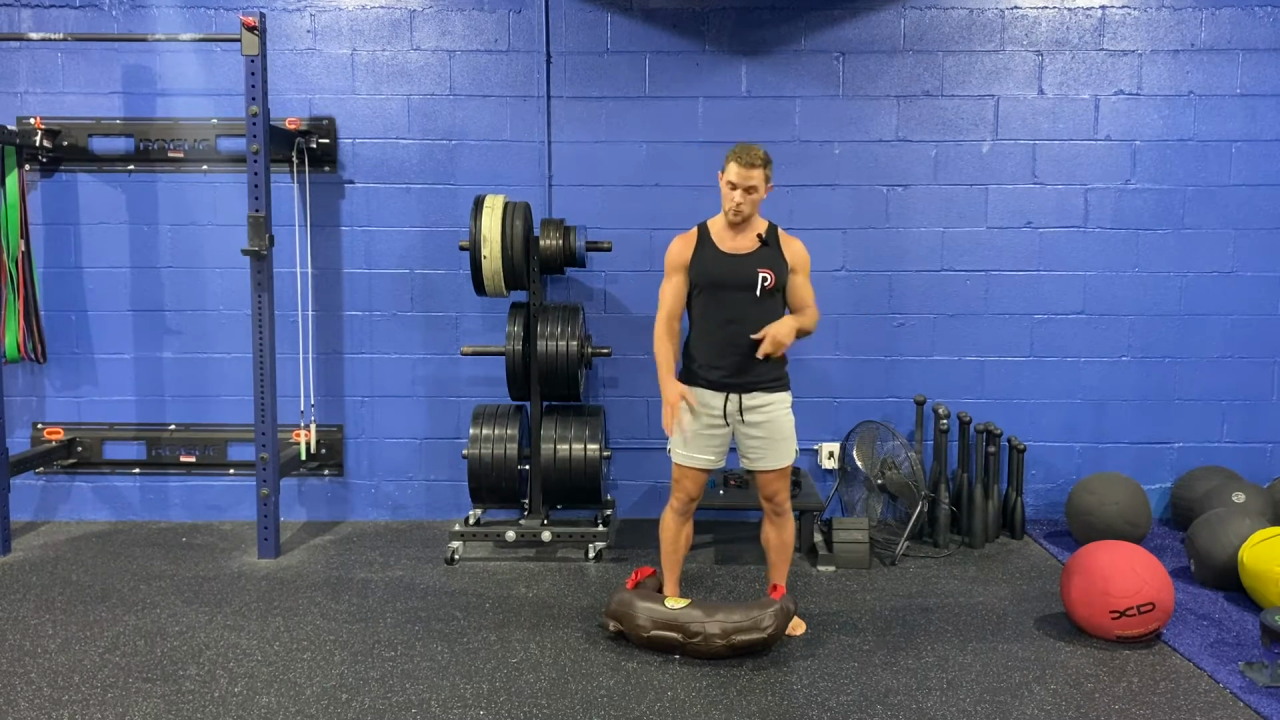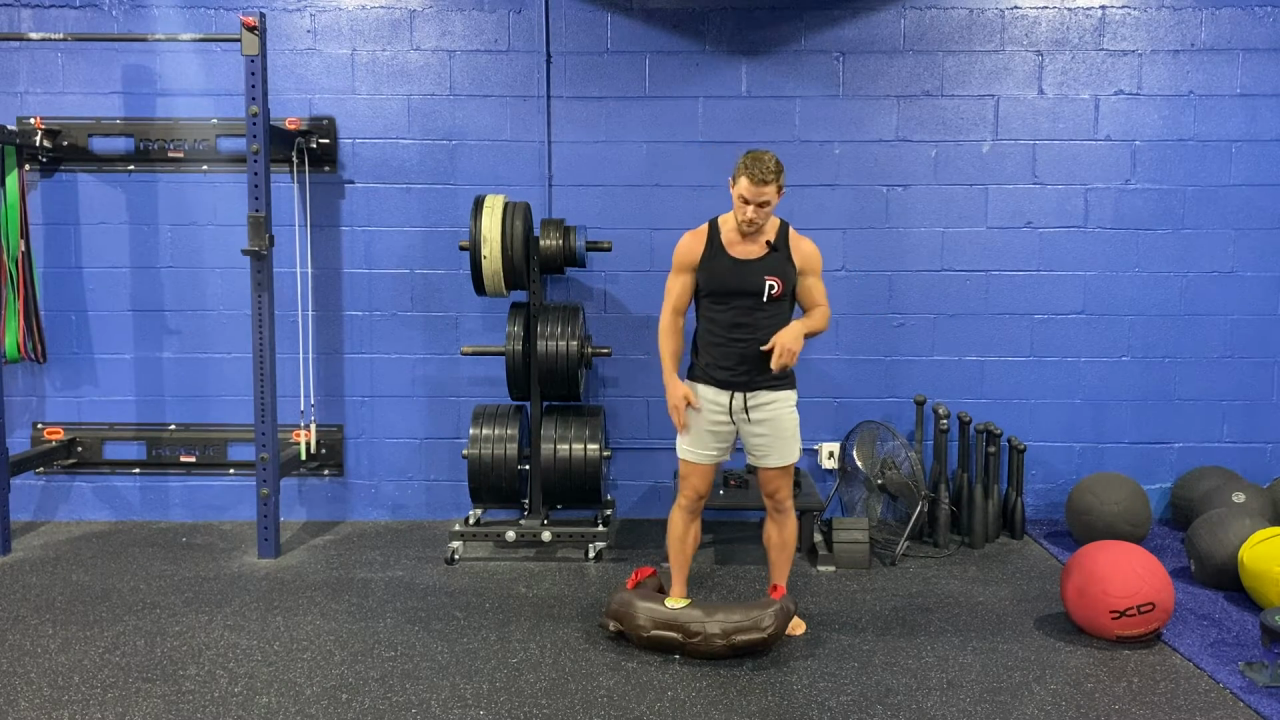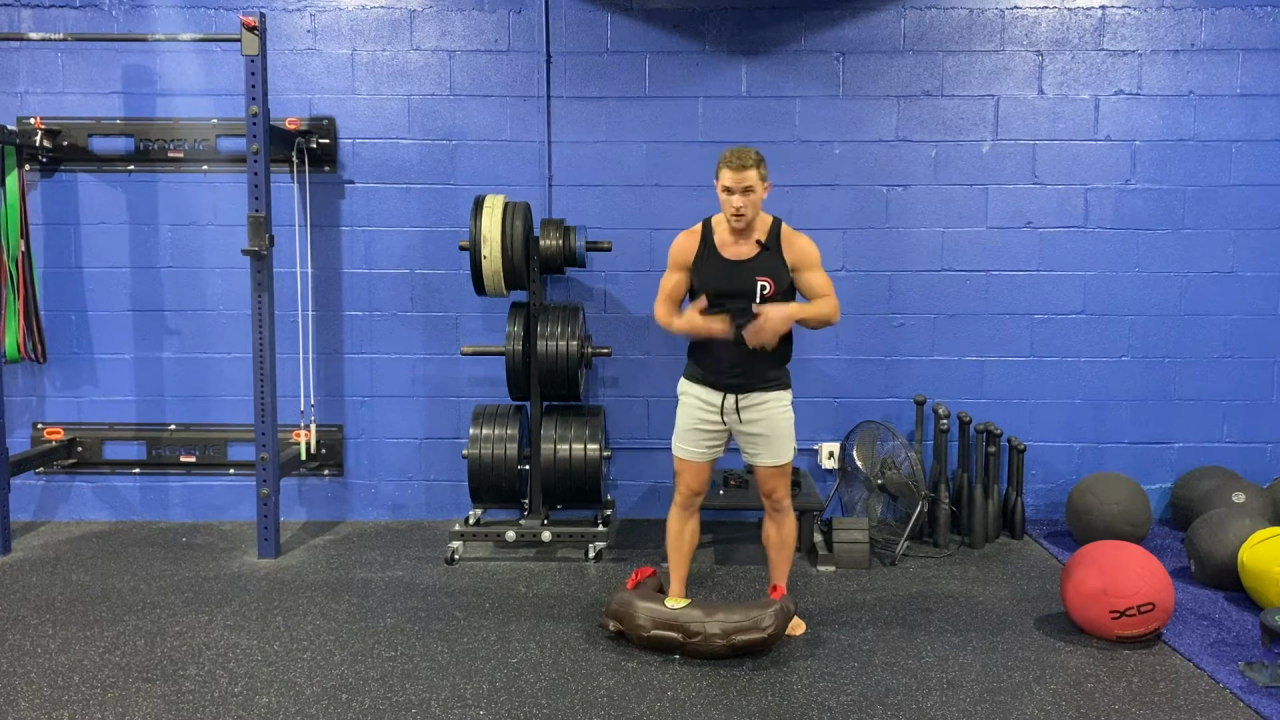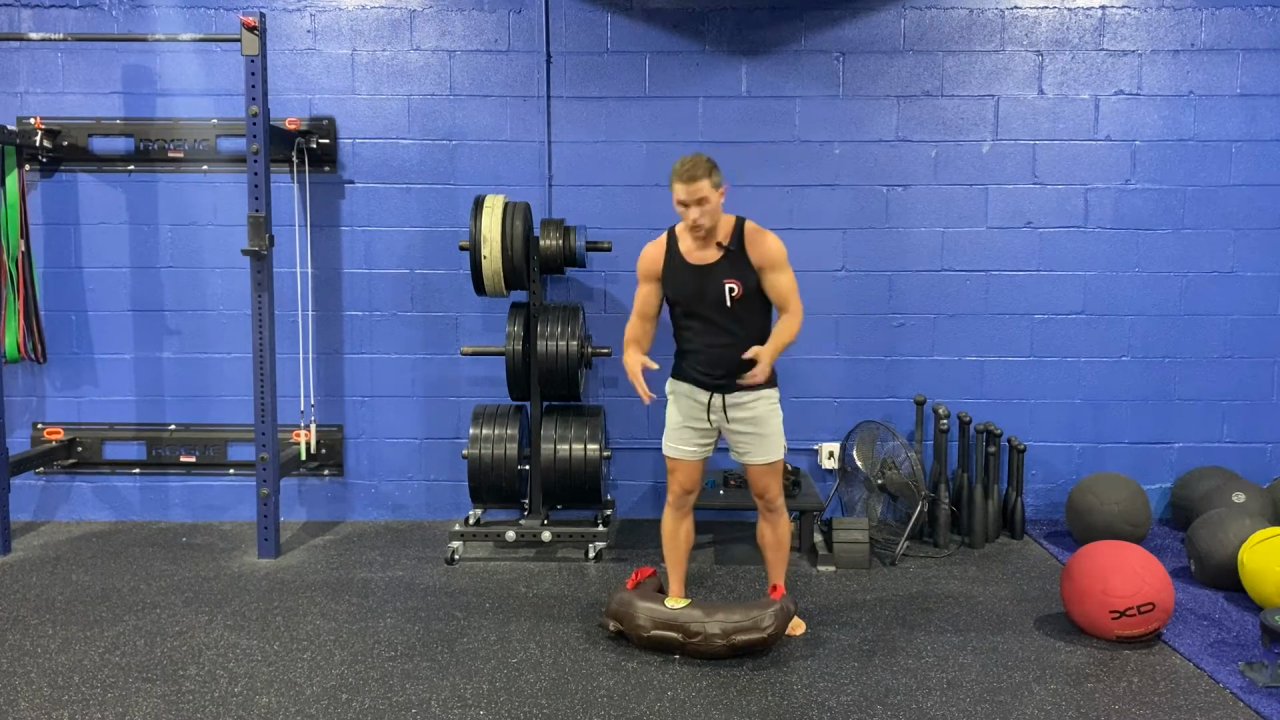
dt=0.3s
person 1, frame 1
left shoulder: (789, 249)
right shoulder: (687, 245)
left elbow: (809, 314)
right elbow: (668, 320)
left wrist: (789, 326)
right wrist: (668, 381)
left hip: (768, 396)
right hip: (701, 395)
left knee: (777, 502)
right knee: (682, 499)
right ankle: (669, 599)
person 1, frame 2
left shoulder: (800, 249)
right shoulder: (696, 243)
left elbow: (821, 311)
right elbow: (672, 314)
left wrist: (798, 328)
right wrist: (671, 379)
left hip: (772, 394)
right hip: (707, 390)
left knee: (779, 500)
right knee: (690, 497)
left ankle: (779, 600)
right ankle: (676, 598)
person 1, frame 3
left shoulder: (794, 245)
right shoulder: (689, 243)
left elbow: (830, 308)
right elbow: (662, 305)
left wrist: (791, 312)
right wrist: (682, 322)
left hip: (766, 393)
right hip: (701, 389)
left knee: (776, 500)
right knee: (686, 496)
left ankle: (778, 599)
right ankle: (675, 598)
person 1, frame 4
left shoulder: (759, 243)
right shoulder: (657, 254)
left elbow: (792, 310)
right elbow: (642, 319)
left wrist: (770, 350)
right wrist: (632, 353)
left hip: (751, 391)
right hip: (688, 390)
left knee: (770, 499)
right knee: (679, 496)
left ankle: (778, 598)
right ankle: (675, 599)
